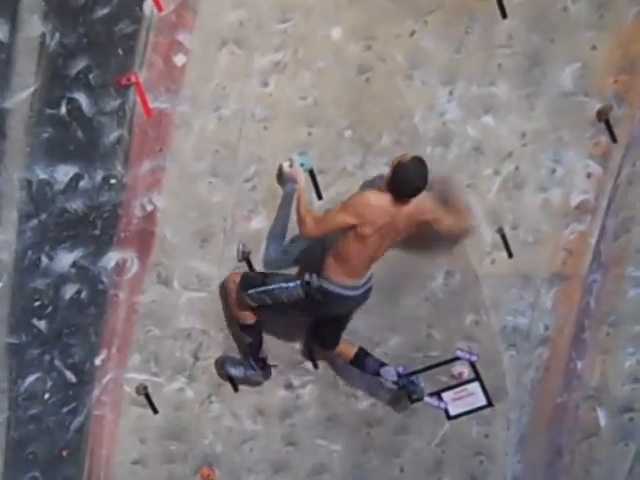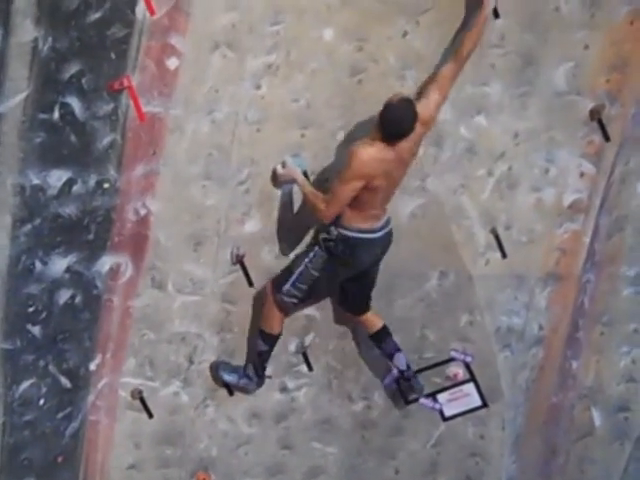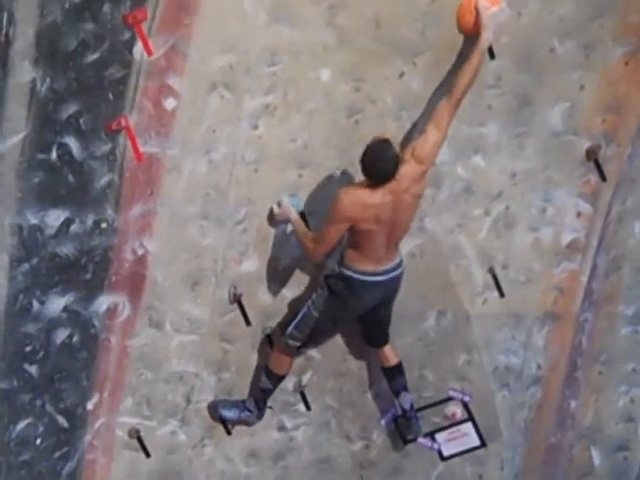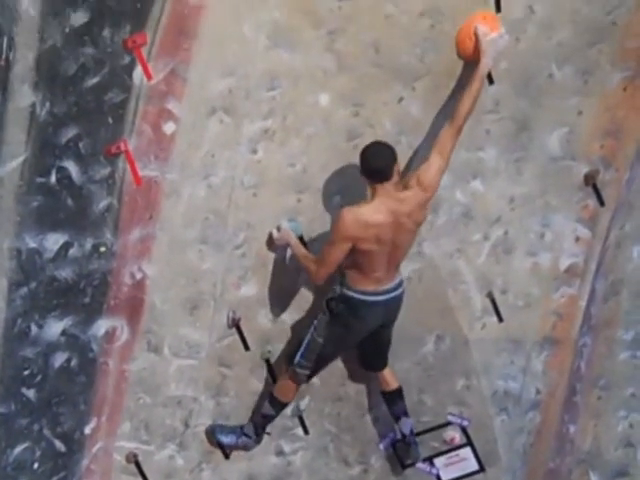
dt=0.4s
person 1, frame 1
left shoulder: (369, 204)
right shoulder: (423, 208)
left elbow: (310, 228)
right elbow: (463, 223)
left wrist: (299, 182)
right wrist: (446, 189)
left hip: (327, 291)
right hip: (359, 290)
left knee: (235, 286)
right knee: (328, 343)
left ankle: (256, 364)
right ankle: (400, 379)
person 1, frame 2
left shoulder: (364, 157)
right shoulder: (421, 124)
left elbow: (326, 212)
right elbow: (456, 59)
left wrist: (297, 178)
left hip: (348, 242)
right hip: (379, 238)
left knee: (276, 299)
right knee: (360, 308)
left ankle: (252, 375)
right ankle: (406, 374)
person 1, frame 3
left shoulder: (351, 201)
right shoulder: (418, 167)
left elbow: (316, 252)
right elbow: (450, 99)
left wrist: (291, 217)
right wrist: (480, 39)
left hip: (354, 284)
right hip: (391, 278)
left knee: (288, 342)
right knee: (379, 342)
left ankle: (252, 408)
right ankle: (409, 415)
person 1, frame 4
left shoulder: (351, 220)
right shoulder: (421, 192)
left elbow: (319, 274)
right elbow: (454, 126)
left wrist: (292, 242)
right wrist: (482, 66)
left hip: (355, 306)
right hip: (392, 299)
left knee: (297, 373)
right knee: (379, 366)
left ankle: (251, 433)
right ankle: (409, 440)
